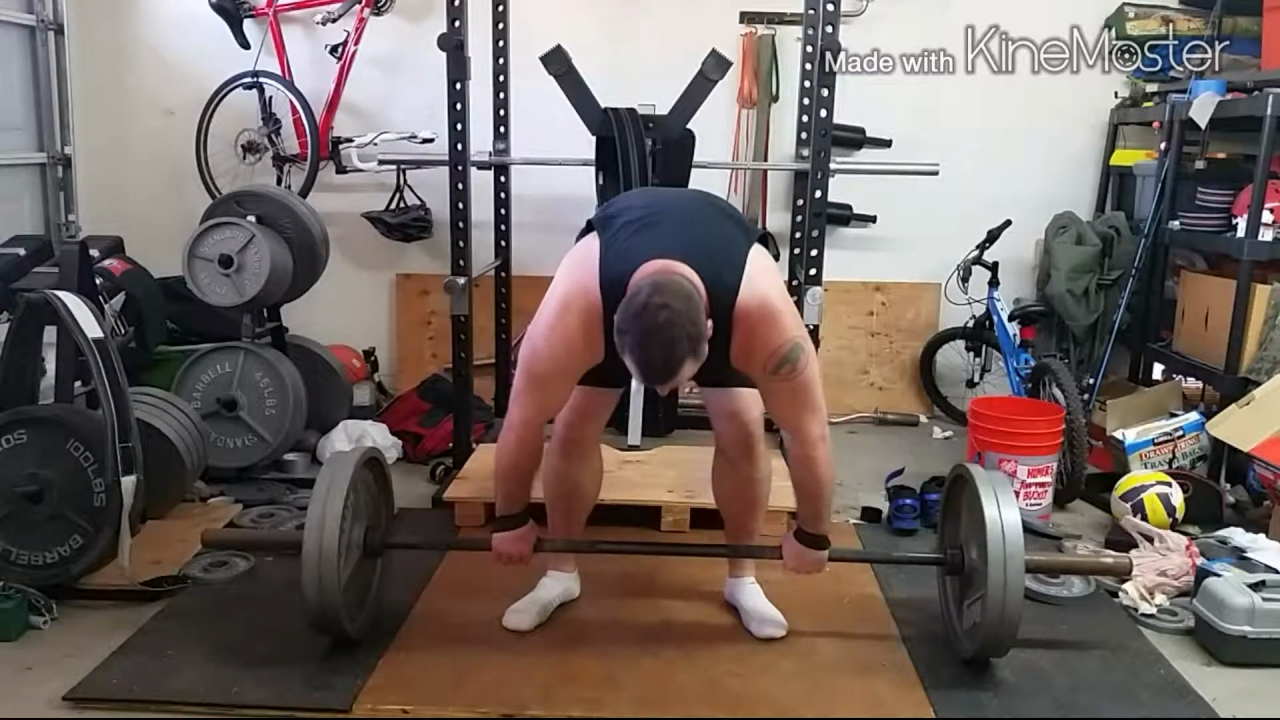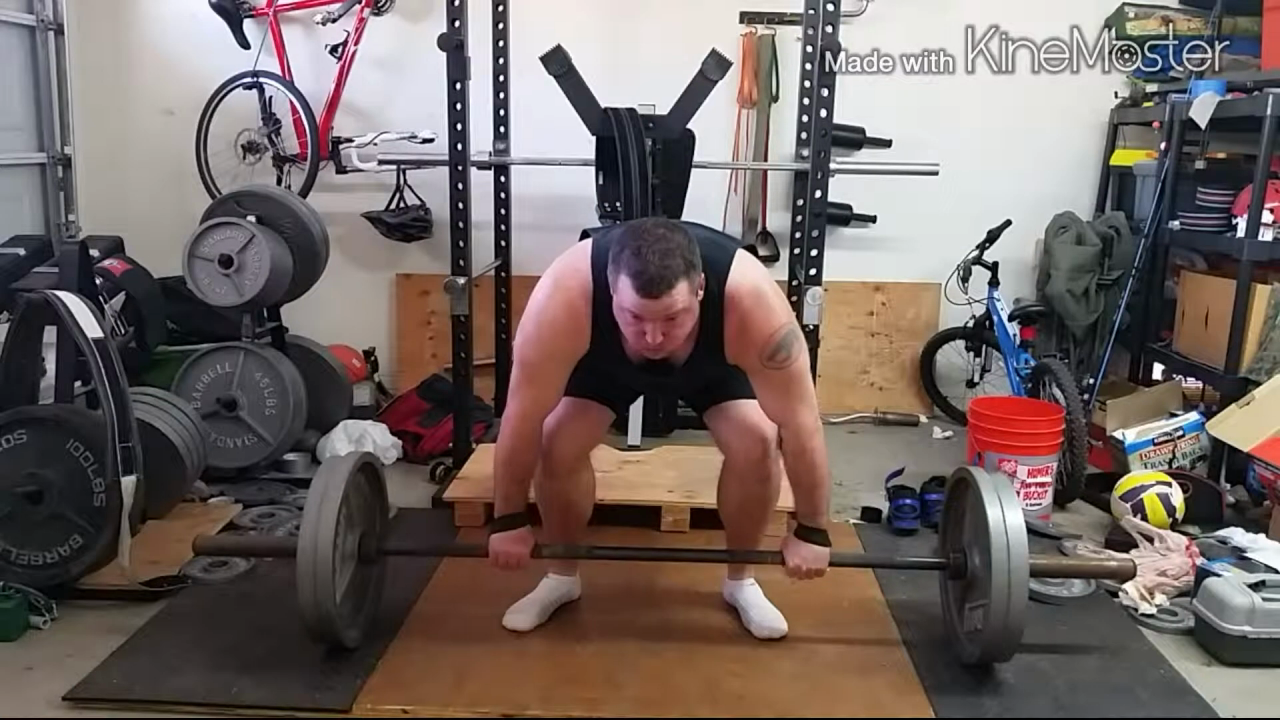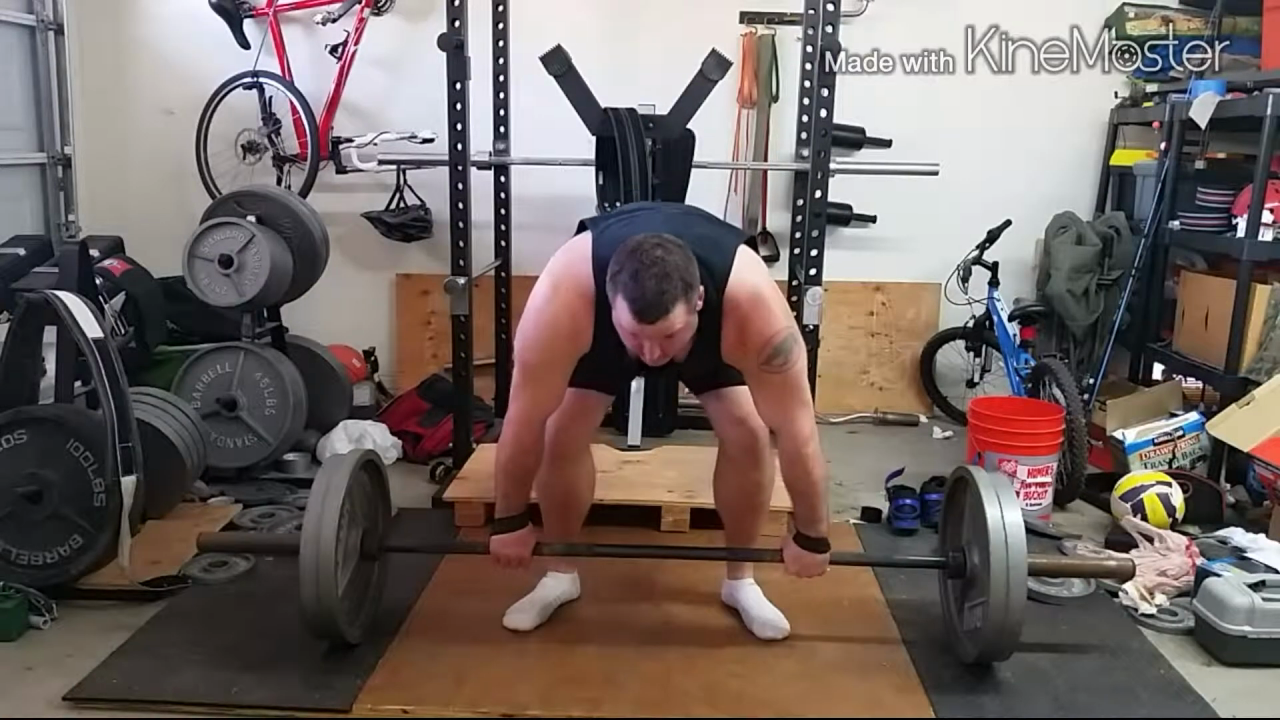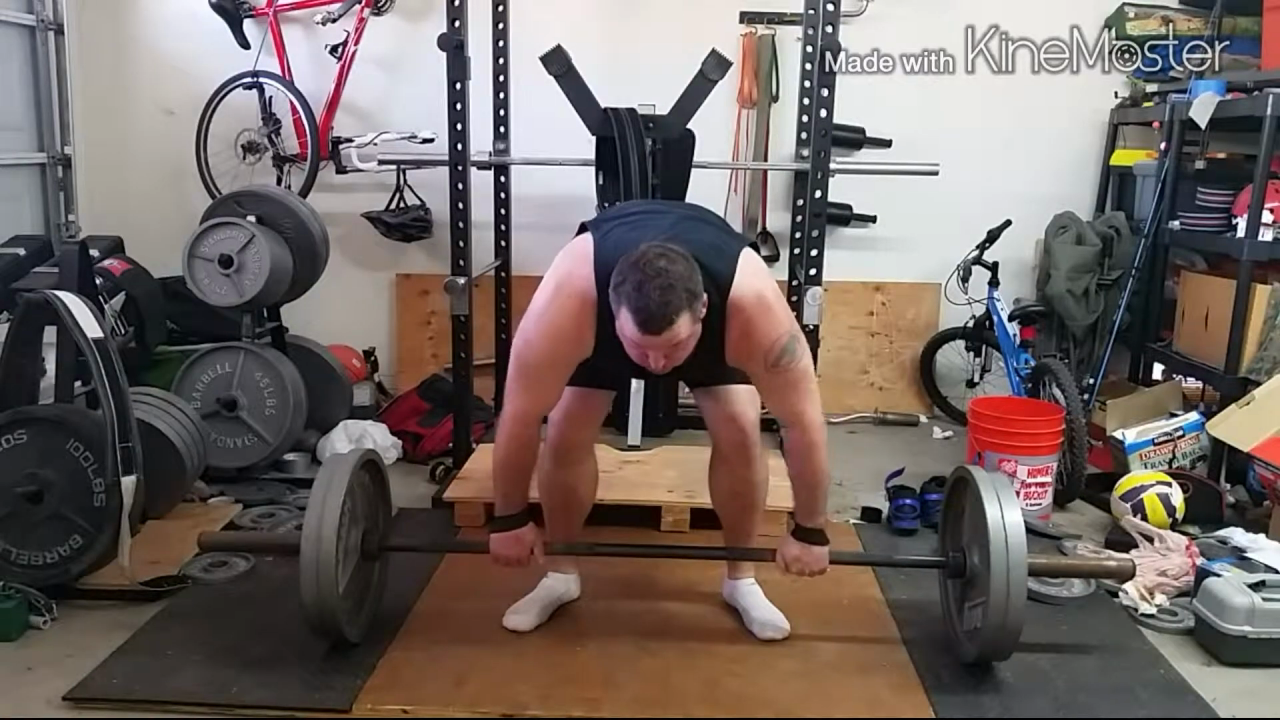
dt=1s
person 1, frame 1
left shoulder: (763, 316)
right shoulder: (573, 314)
left elbow: (808, 431)
right elbow: (524, 422)
left wrist: (811, 534)
right wrist: (510, 521)
left hip: (723, 265)
left knee: (743, 432)
right knee: (573, 428)
left ankle: (742, 577)
right ankle: (561, 571)
person 1, frame 2
left shoulder: (752, 303)
right shoulder: (565, 298)
left elbow: (800, 424)
right elbow: (523, 417)
left wrist: (811, 531)
right wrist: (508, 521)
left knee: (757, 449)
right knee: (557, 447)
left ankle: (740, 579)
right ankle: (561, 575)
person 1, frame 3
left shoulder: (752, 306)
right shoulder: (565, 297)
left elbow: (795, 427)
right elbow: (527, 417)
left wrist: (811, 536)
right wrist: (509, 521)
left knee: (747, 436)
right knee: (562, 432)
left ankle: (740, 577)
right ankle: (561, 573)
person 1, frame 4
left shoulder: (753, 309)
right shoulder: (567, 303)
left elbow: (803, 420)
right elbow: (521, 416)
left wrist: (809, 532)
right wrist: (509, 520)
left knee: (739, 432)
right knee: (566, 433)
left ankle: (740, 577)
right ankle: (561, 572)
